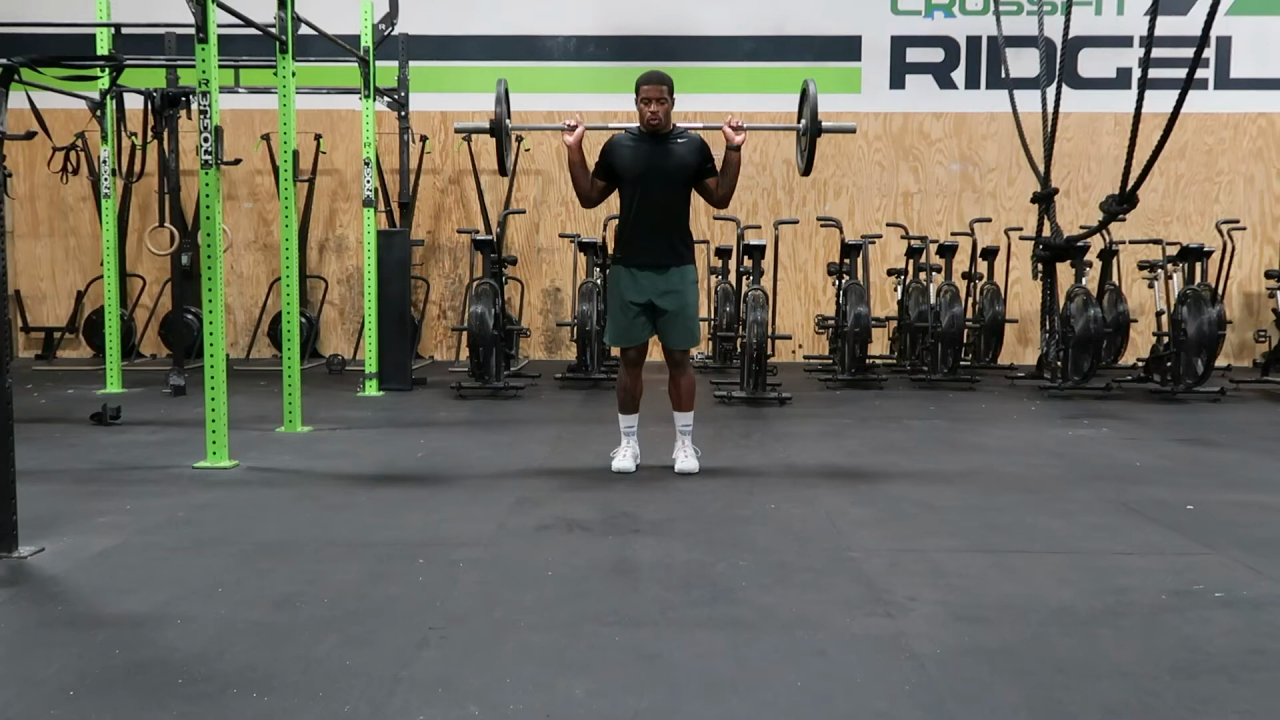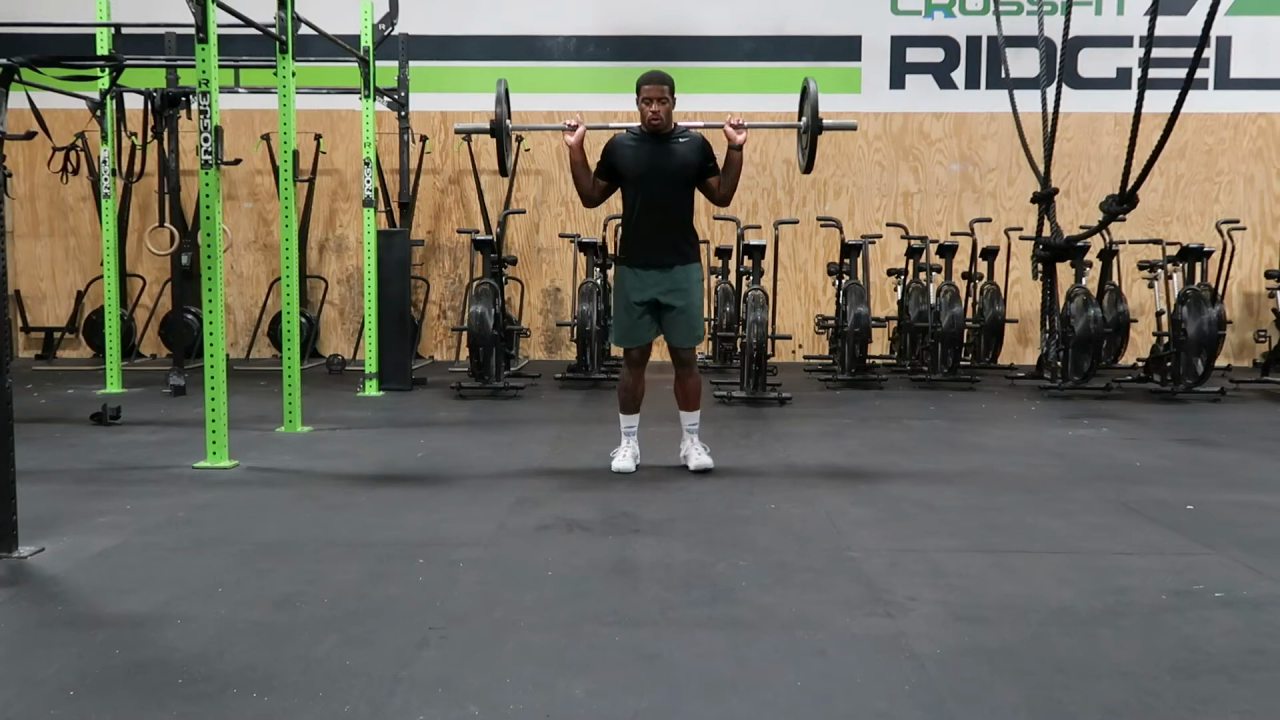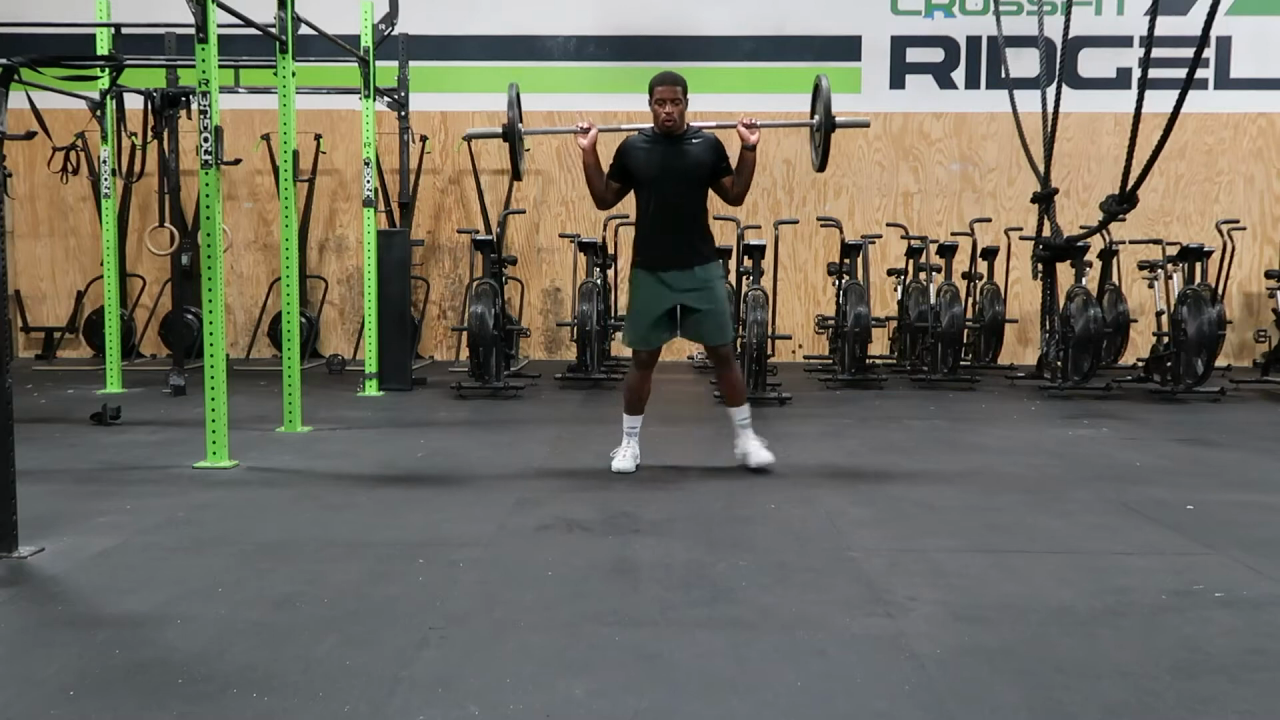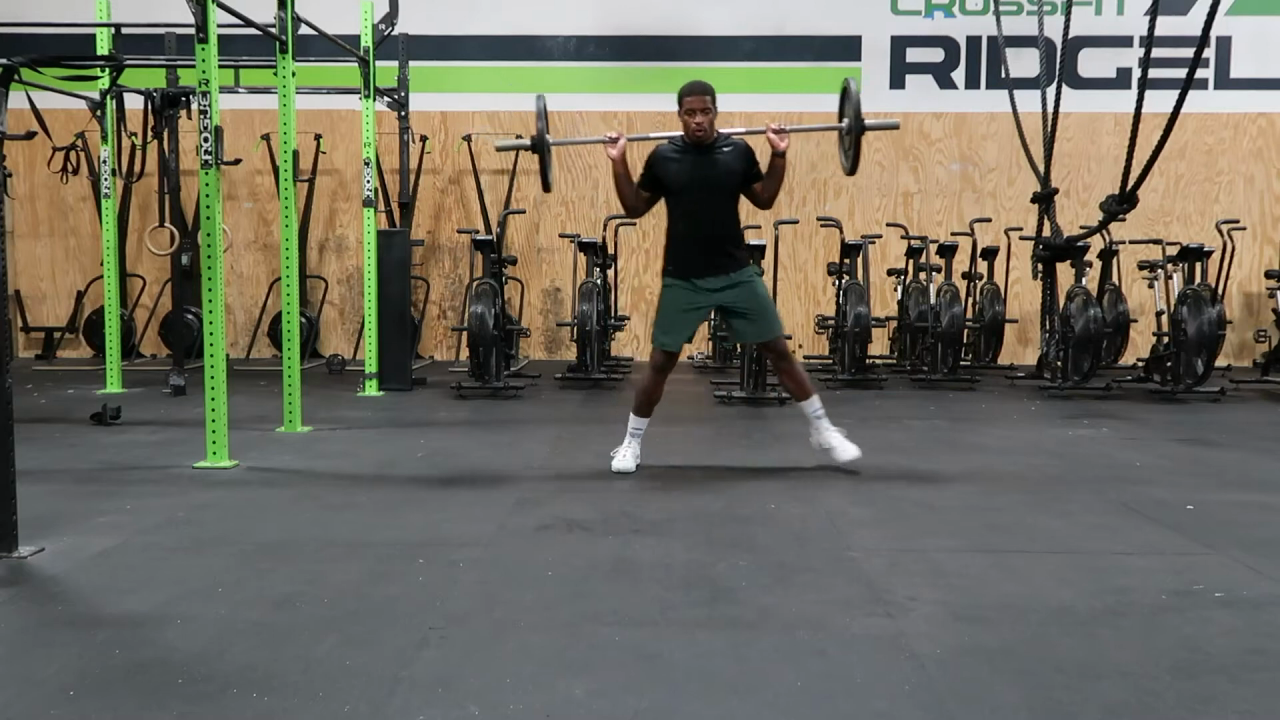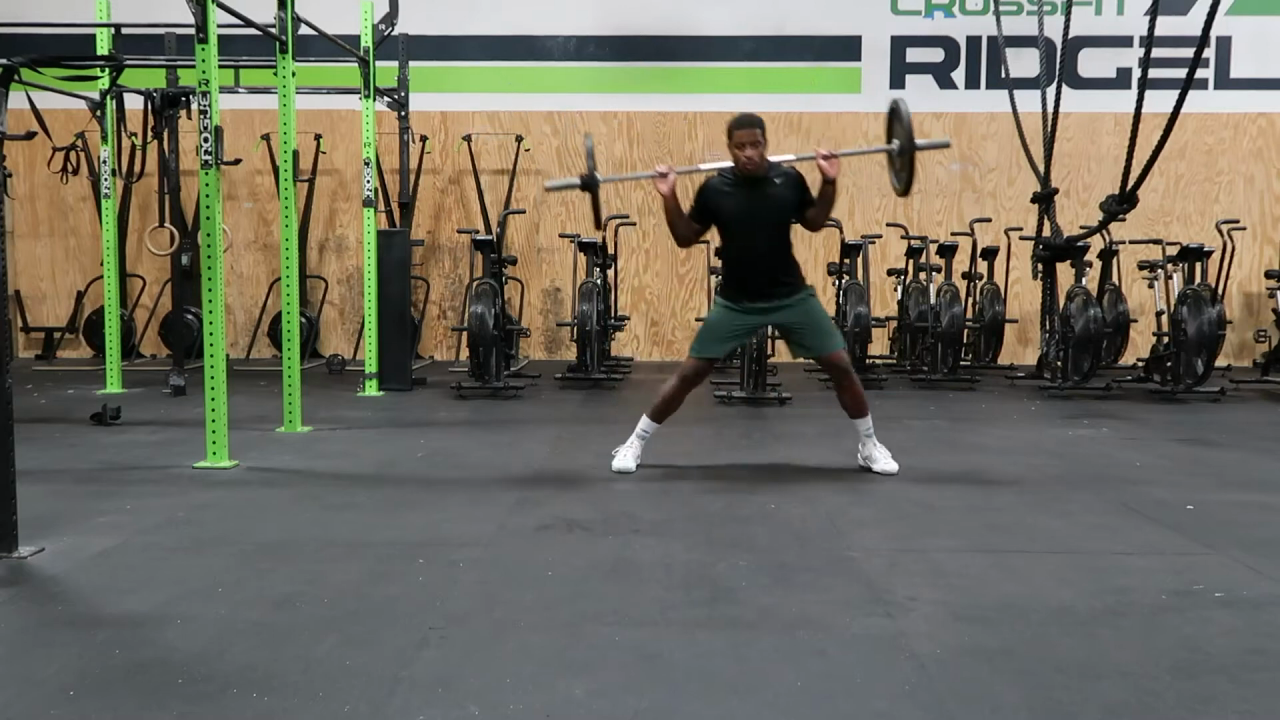
dt=0.2s
person 1, frame 1
left shoulder: (692, 145)
right shoulder: (618, 145)
left elbow: (720, 198)
right elbow: (589, 198)
left wrist: (733, 150)
right wrist: (574, 149)
left hip: (677, 268)
right hip: (628, 269)
left knee: (679, 357)
right knee: (631, 357)
left ankle: (684, 442)
right ankle: (628, 442)
person 1, frame 2
left shoulder: (694, 144)
right shoulder: (620, 145)
left elbow: (722, 197)
right elbow: (591, 197)
left wrist: (735, 148)
right wrist: (575, 149)
left hip: (683, 267)
right hip: (633, 269)
left knee: (686, 356)
right knee: (634, 357)
left ankle: (692, 440)
right ankle: (628, 443)
person 1, frame 3
left shoulder: (707, 144)
right shoulder: (632, 147)
left elbow: (735, 196)
right elbow: (603, 200)
left wrist: (749, 149)
right wrist: (588, 150)
left hip: (703, 267)
right hip: (650, 271)
left knee: (724, 354)
right knee: (644, 359)
left ankle: (746, 438)
right ankle: (630, 442)
person 1, frame 4
left shoulder: (738, 151)
right shoulder: (663, 156)
left elbow: (764, 200)
right elbow: (634, 208)
left wrist: (779, 154)
right wrist: (618, 162)
left hip: (737, 273)
right hip: (682, 279)
left knee: (778, 351)
right knee: (661, 362)
left ankle: (823, 430)
right ankle: (631, 443)
person 1, frame 5
left shoulder: (789, 179)
right shoulder: (714, 189)
left elbow: (815, 222)
right elbow: (685, 239)
left wrist: (829, 181)
right wrist: (668, 198)
left hip: (792, 295)
right hip: (736, 301)
left knee: (839, 365)
right knee: (690, 373)
left ankle: (870, 445)
right ankle: (634, 443)
